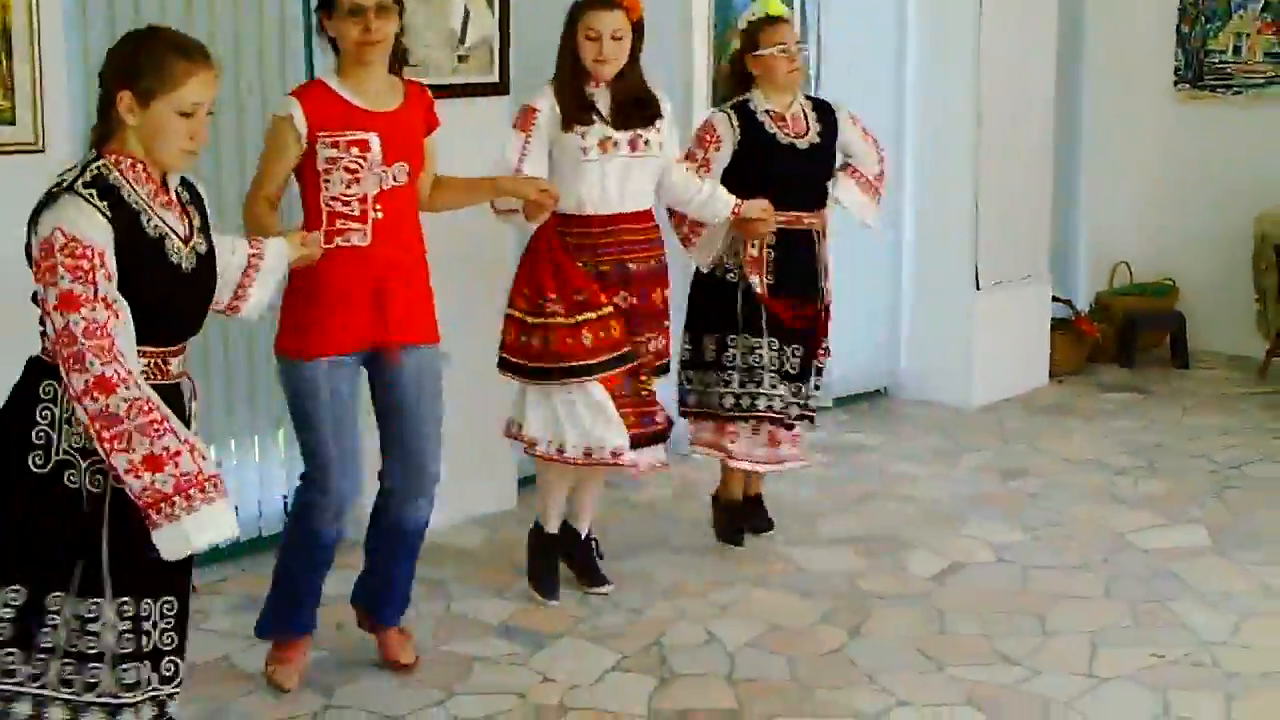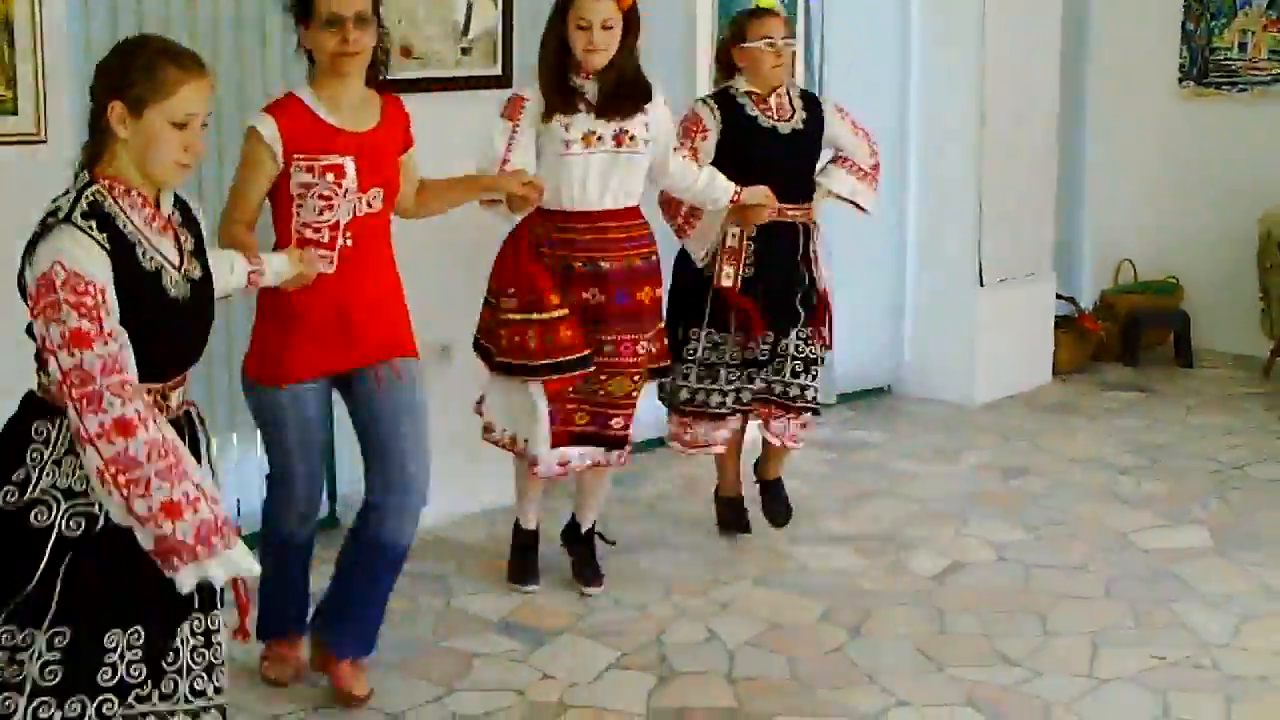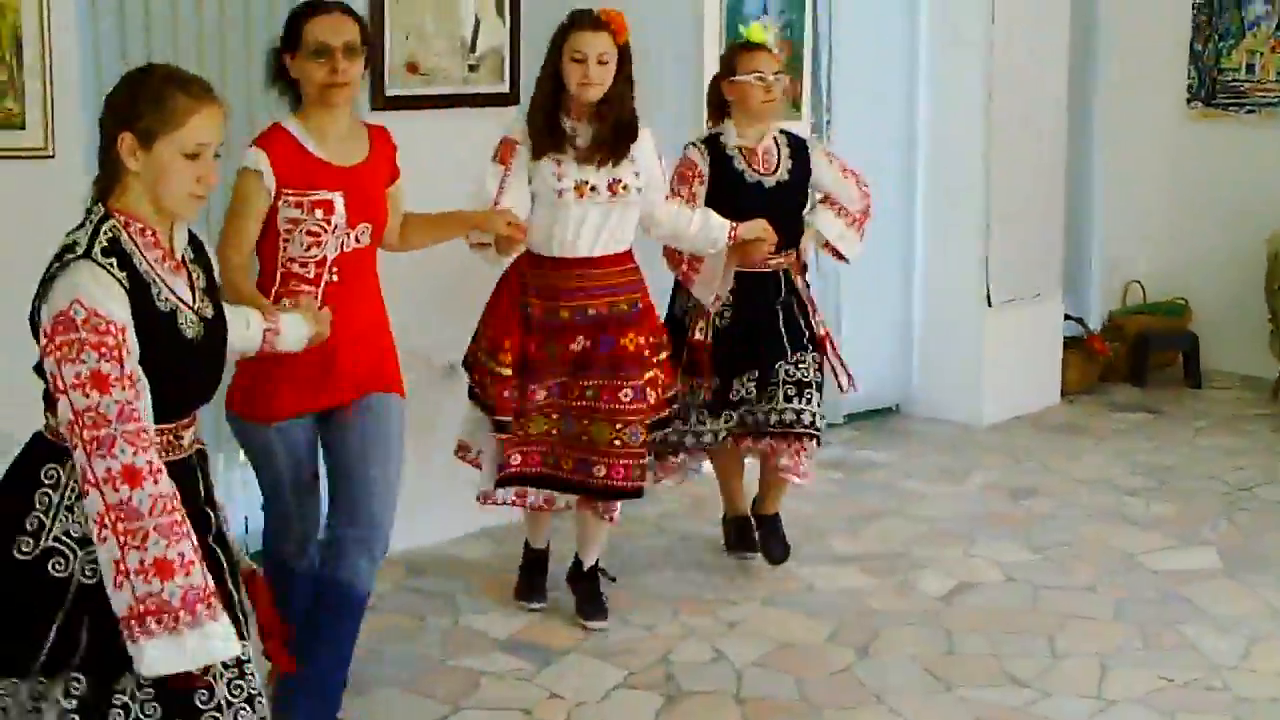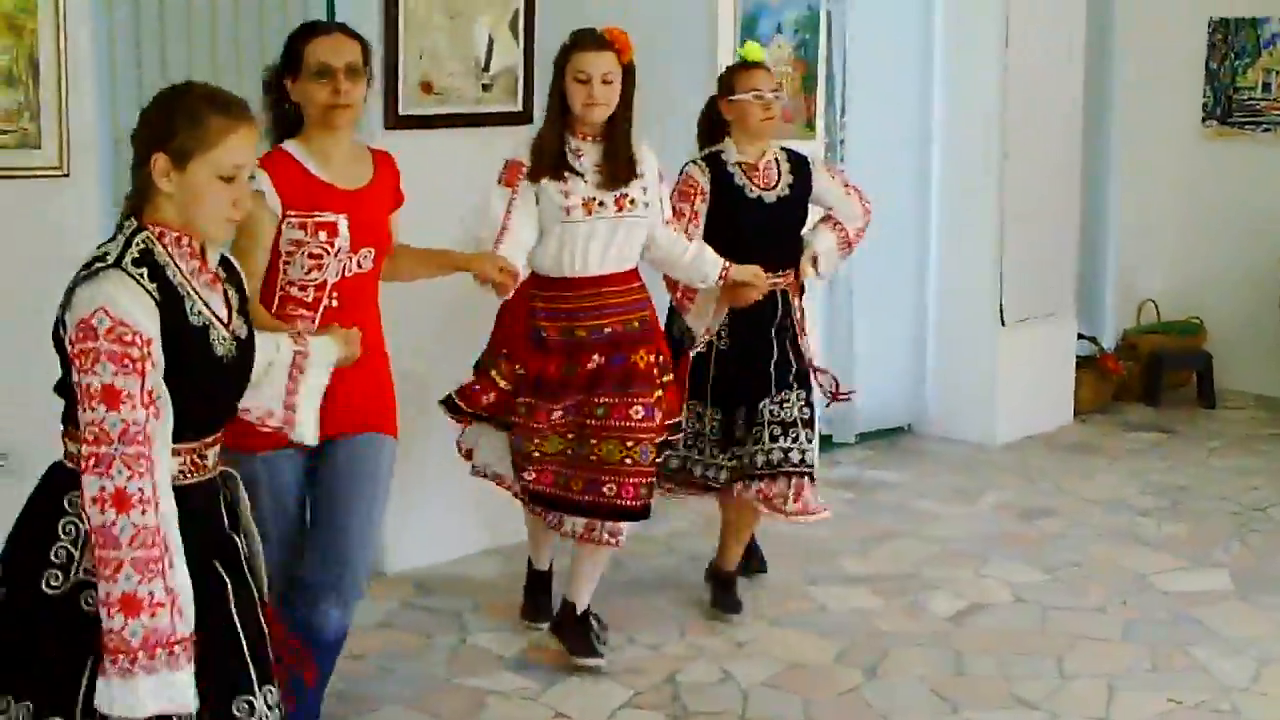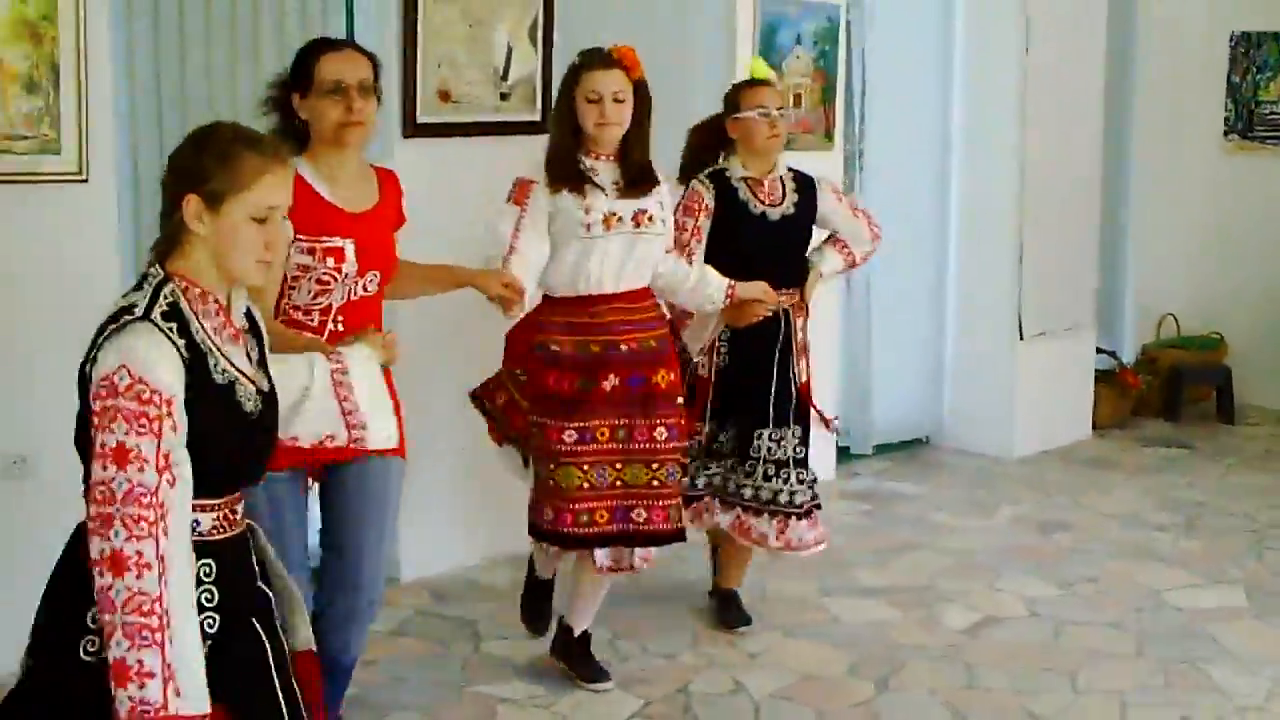
dt=0.1s
person 1, frame 1
left shoulder: (417, 102)
right shoulder: (305, 108)
right elbow: (258, 205)
left wrist: (504, 185)
left hip: (405, 310)
right hip: (321, 316)
left knee: (417, 470)
right knee: (332, 480)
left ankle: (381, 607)
right ankle: (287, 630)
person 1, frame 2
left shoulder: (392, 115)
right shoulder: (278, 125)
right elbow: (235, 226)
left wrist: (492, 181)
left hip: (379, 329)
right hip: (292, 336)
left knee: (403, 487)
right knee: (295, 498)
left ankle: (341, 640)
right ankle: (283, 630)
person 1, frame 3
left shoulder: (380, 146)
right shoulder: (266, 158)
right elbow: (229, 271)
left wrist: (471, 220)
right wrist: (271, 317)
left hip: (365, 365)
right hip: (278, 369)
left knee: (363, 535)
right knee: (290, 538)
person 1, frame 4
left shoulder: (383, 171)
right shoulder: (271, 179)
left wrist: (468, 260)
right wrist: (291, 341)
left hip: (361, 395)
left knee: (335, 584)
right knee: (286, 572)
person 1, frame 5
left shoulder: (387, 190)
right shoulder: (279, 198)
left wrist: (470, 278)
right wrist: (332, 354)
left hip: (366, 419)
left knee: (353, 607)
person 2, frame 1
left shoulder: (182, 198)
right shoulder: (79, 213)
right elbow: (100, 370)
left wrist: (283, 252)
right wrist: (185, 496)
left hip: (157, 419)
right hip: (76, 446)
right knee: (77, 655)
person 2, frame 2
left shoulder: (176, 215)
right shoulder: (73, 243)
right elbow: (108, 408)
left wrist: (276, 268)
right wrist: (207, 539)
left hip: (163, 442)
right hip: (72, 485)
person 2, frame 3
left shoulder: (183, 254)
right shoulder: (88, 282)
right elbow: (117, 455)
left wrist: (287, 330)
right wrist: (182, 610)
left hip: (176, 497)
right hip: (81, 528)
person 2, frame 4
left shoulder: (216, 275)
right shoulder: (117, 292)
right elbow: (121, 476)
left wrist: (320, 355)
right wrist: (151, 635)
left hip: (198, 519)
right hip: (102, 552)
person 2, frame 5
left shoulder: (234, 315)
right shoulder: (144, 347)
right elbow: (136, 533)
left wrist: (355, 368)
left hip: (223, 585)
right hip: (141, 610)
person 3, frame 1
left shoulder: (651, 109)
right shoulder: (547, 108)
left elbow: (673, 181)
right elbow: (517, 184)
left wrist: (736, 207)
right wrist: (526, 202)
left hip: (637, 256)
right hip: (569, 258)
left knee: (625, 404)
right knee: (579, 399)
left ankle: (578, 531)
right ankle: (547, 535)
person 3, frame 2
left shoulder: (645, 98)
right shoulder: (535, 99)
left elbow: (670, 166)
right elbow: (505, 176)
left wrist: (735, 194)
right wrist: (512, 194)
left hip: (626, 254)
right hip: (550, 253)
left knee: (605, 404)
right knee: (548, 400)
left ankle: (584, 530)
right ankle: (526, 530)
person 3, frame 3
left shoulder: (638, 138)
right shoulder: (526, 139)
left elbow: (662, 211)
right elbow: (500, 215)
left wrist: (733, 236)
right wrist: (495, 239)
left hip: (616, 299)
right hip: (539, 300)
left knee: (613, 448)
right knee: (537, 444)
left ankle: (586, 564)
right ankle: (536, 553)
person 3, frame 4
left shoulder: (640, 160)
right shoulder: (532, 162)
left elbow: (658, 239)
right elbow: (507, 241)
left wrist: (723, 271)
left hip: (625, 320)
right hip: (548, 318)
left knee: (614, 471)
right knee: (542, 463)
left ankle: (575, 609)
right ankle: (540, 572)
person 3, frame 5
left shoulder: (649, 180)
right shoulder: (543, 180)
right elbow: (520, 258)
left wrist: (732, 291)
left hip: (642, 343)
right hip: (565, 339)
left knee: (635, 497)
right knee: (567, 493)
left ankle: (575, 634)
right ankle: (543, 572)
person 4, frame 1
left shoulder: (828, 117)
right shoulder: (727, 123)
left elbow: (872, 160)
left wrist: (833, 200)
right wrist: (733, 225)
left hip: (803, 264)
right hip: (746, 264)
left knee: (787, 379)
right knee: (744, 378)
left ankle: (747, 484)
right ankle: (730, 492)
person 4, frame 2
left shoulder: (815, 109)
right shoulder: (712, 112)
left elbow: (865, 153)
right elbow: (678, 189)
left wrist: (823, 191)
right wrist: (729, 215)
left hip: (791, 255)
right hip: (731, 257)
left knee: (785, 374)
right knee: (726, 374)
left ankle: (771, 471)
right ankle: (729, 486)
person 4, frame 3
left shoulder: (802, 151)
right shoulder: (701, 157)
left elbow: (855, 195)
left wrist: (815, 234)
left hip: (783, 297)
right hip: (720, 297)
left knee: (784, 410)
right knee: (721, 415)
left ankle: (767, 510)
right ankle: (738, 509)
person 4, frame 4
left shoulder: (803, 169)
right shoulder: (702, 175)
left elbow: (856, 210)
left wrist: (810, 253)
right wrist: (722, 292)
left hip: (778, 321)
right hip: (716, 324)
left knee: (772, 446)
right knee: (724, 444)
left ankle: (725, 565)
right ankle: (737, 537)
person 4, frame 5
left shoulder: (807, 188)
right shoulder: (705, 191)
left elbow: (863, 232)
left wrist: (816, 272)
right wrist: (729, 308)
left hip: (779, 343)
right hip: (715, 343)
left knee: (765, 467)
right knee: (712, 465)
left ankle: (726, 583)
right ankle: (716, 534)
